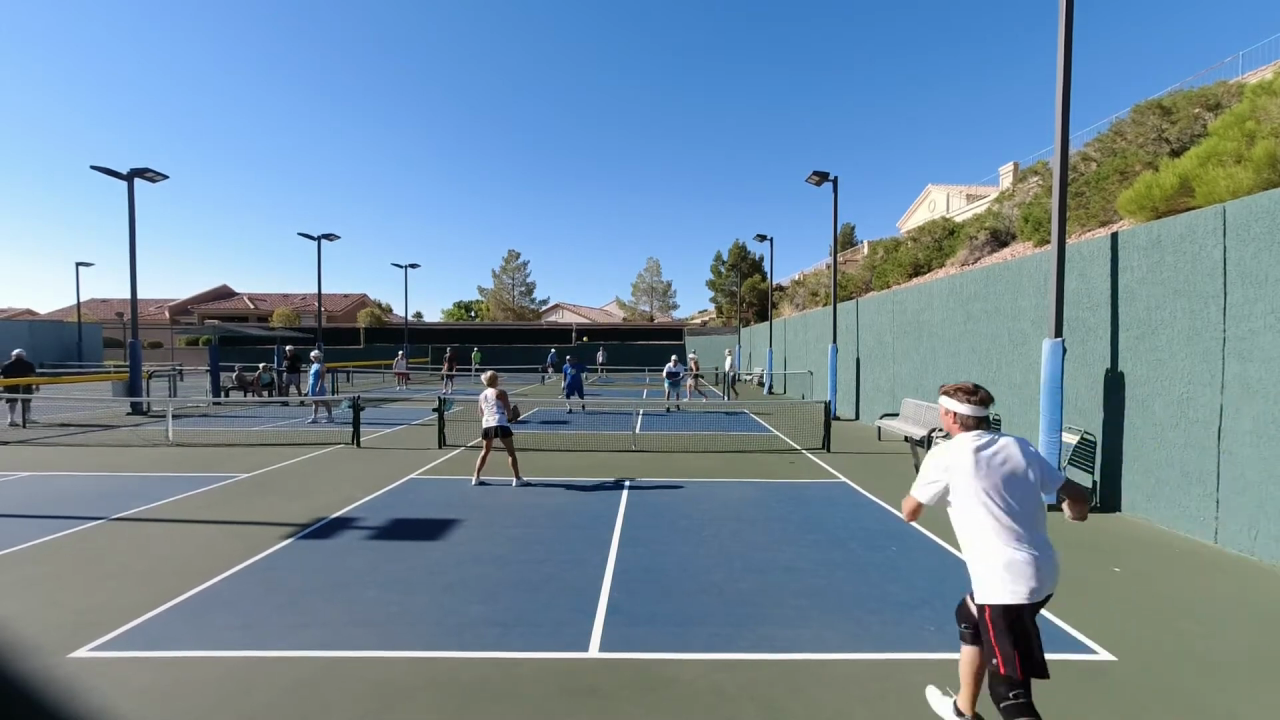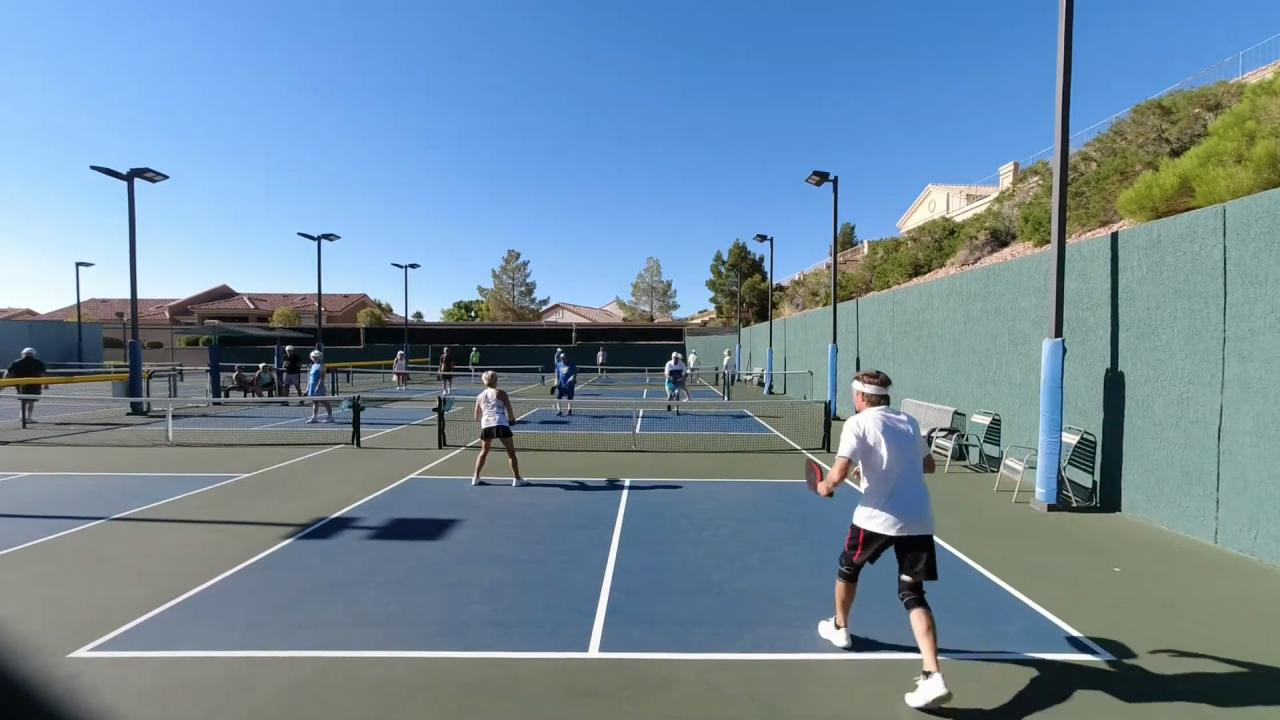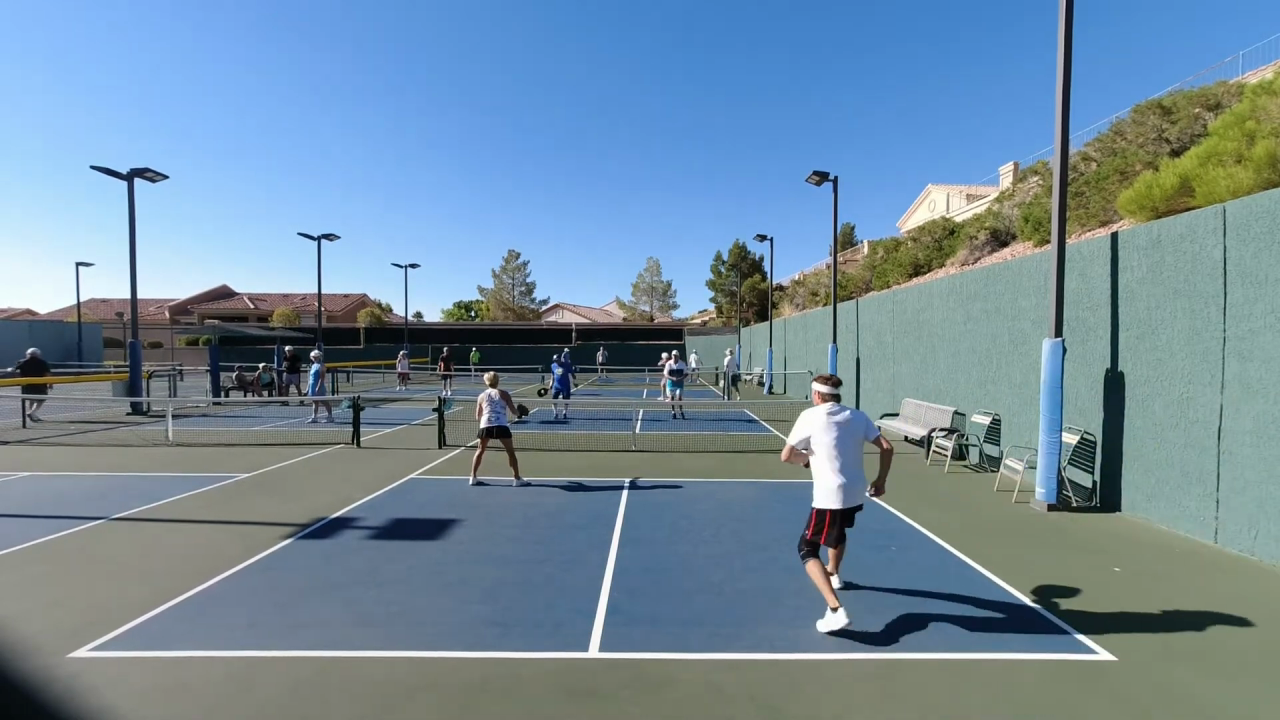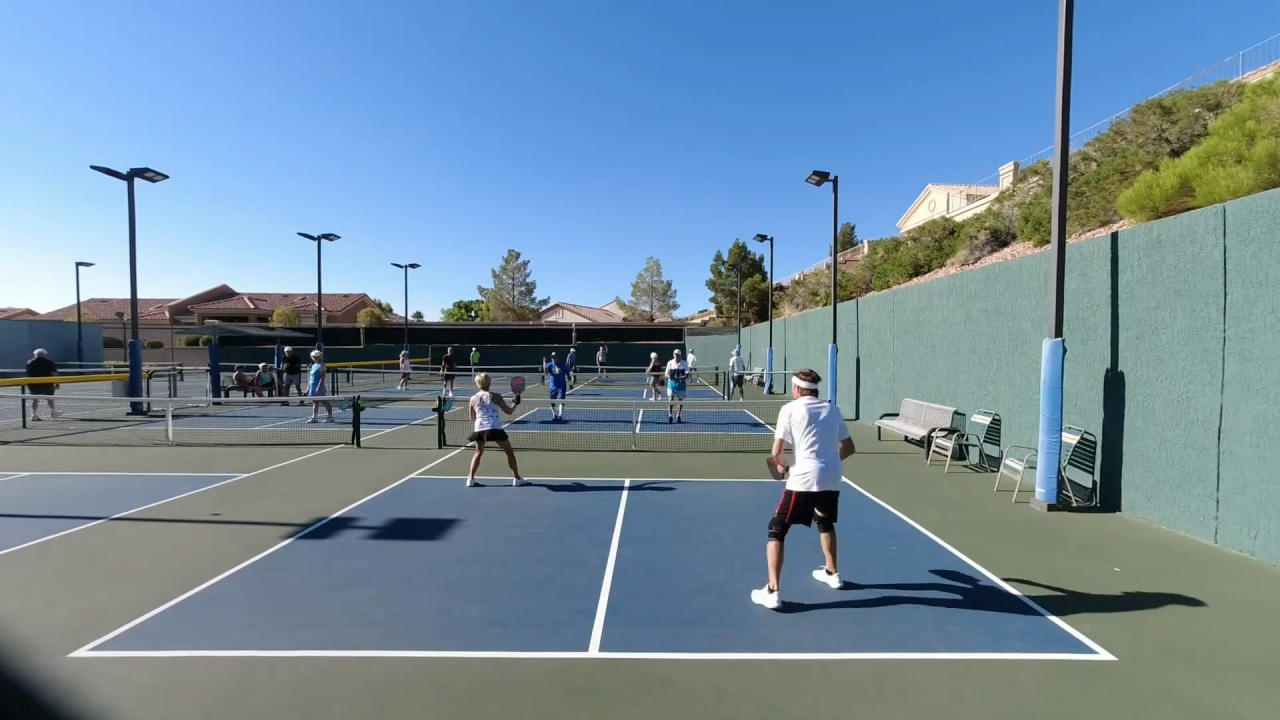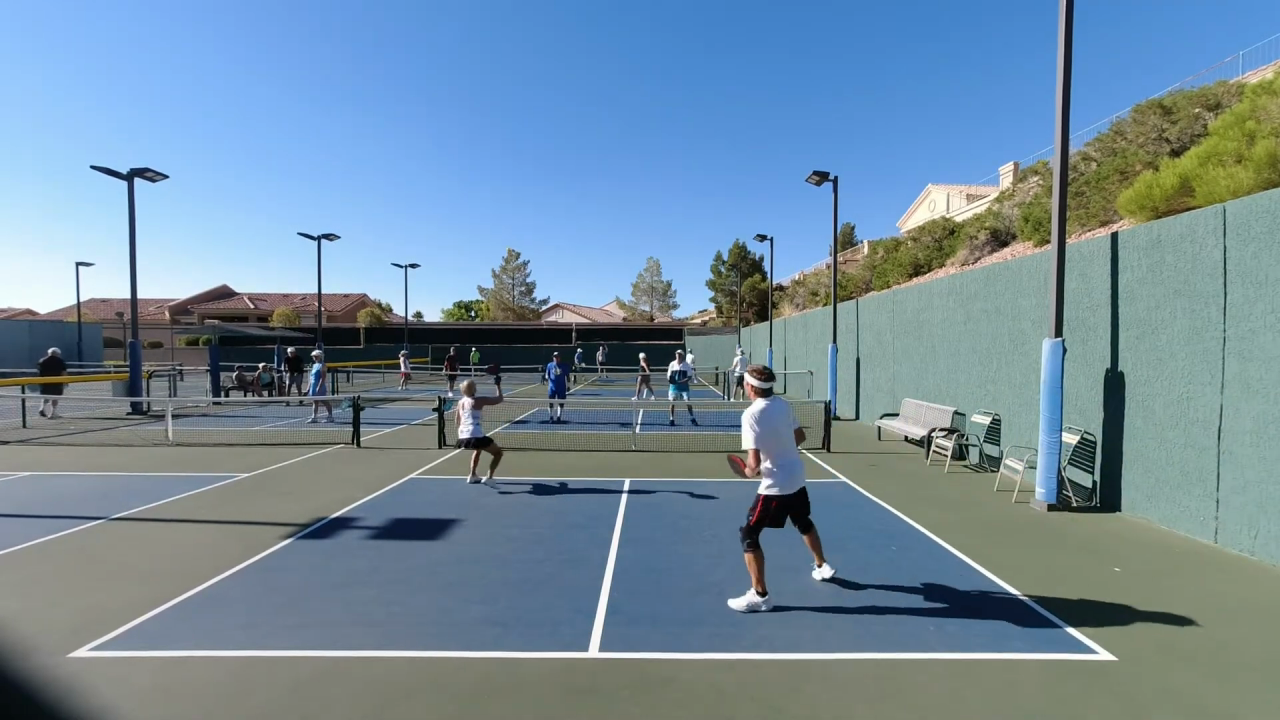
dt=0.4s
person 1, frame 1
left shoulder: (945, 456)
right shoulder: (1020, 448)
left elbow: (910, 512)
right elbow: (1080, 499)
left wrist: (917, 493)
right wrist: (1076, 509)
left hip: (1005, 583)
right hip: (1041, 574)
right knee: (968, 620)
person 1, frame 2
left shoulder: (858, 424)
right shoulder: (909, 423)
left elbow: (838, 474)
right elbow: (928, 464)
left wrist: (824, 486)
left hip: (878, 517)
right hip: (919, 520)
left knee: (848, 568)
right knee: (911, 594)
left ankle: (840, 629)
right ankle: (932, 676)
person 1, frame 3
left shoulder: (809, 417)
right shoulder: (857, 416)
left elbow: (787, 455)
right elbow: (886, 448)
left wrist: (805, 455)
right wrist: (880, 480)
left hip: (829, 497)
right hip: (854, 494)
left knee: (808, 552)
right knee: (835, 531)
left ankle: (836, 610)
right ankle: (833, 575)
person 1, frame 4
left shoulder: (789, 409)
right shoulder: (833, 410)
left elbow: (777, 452)
right elbow: (849, 448)
left wrist: (784, 467)
left hip: (803, 480)
right hip: (831, 479)
left knee: (776, 529)
right knee: (825, 522)
left ankle: (772, 591)
right ankle: (831, 572)
person 1, frame 5
left shoulder: (751, 415)
right shoulder: (782, 405)
left elbow: (754, 463)
right elbow: (799, 437)
left wrist: (749, 469)
left hip: (775, 484)
right hip: (796, 477)
left knee: (749, 535)
right knee: (802, 521)
left ankle: (760, 595)
right ankle: (822, 566)
